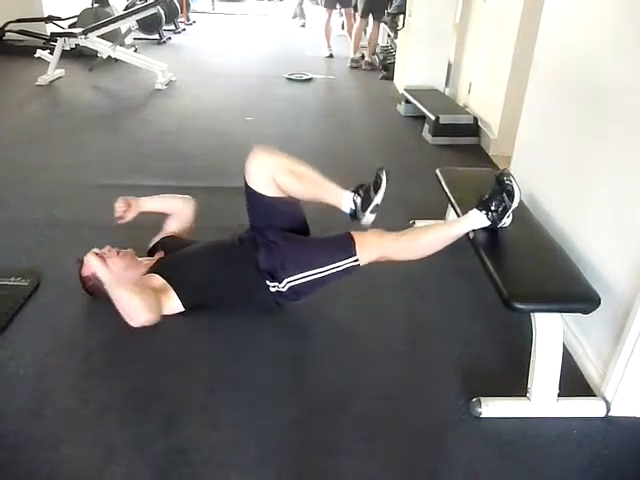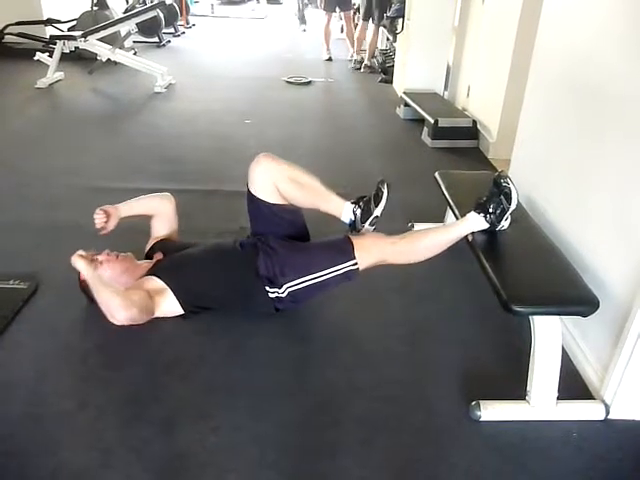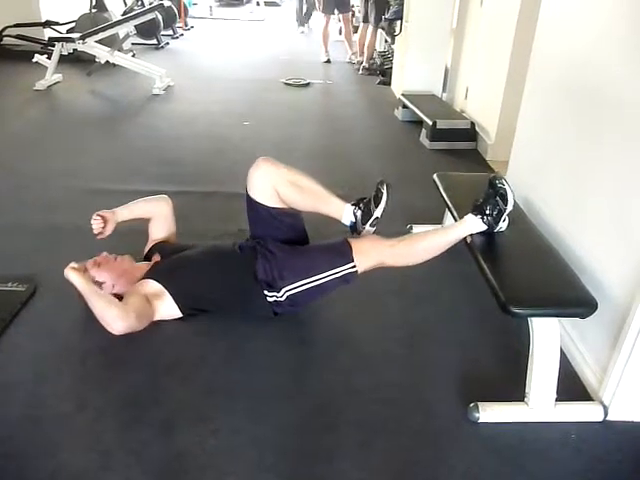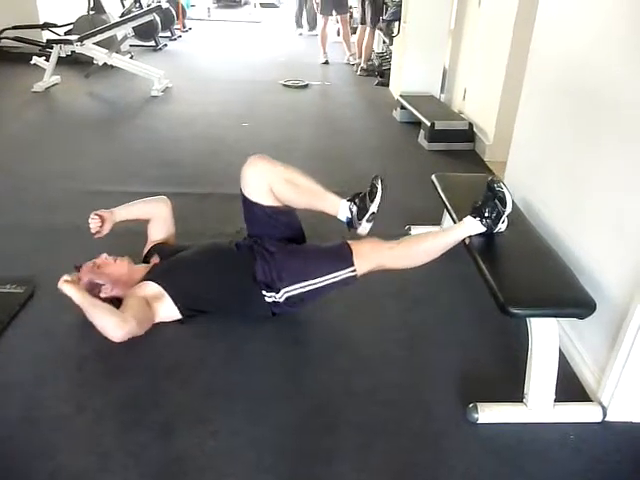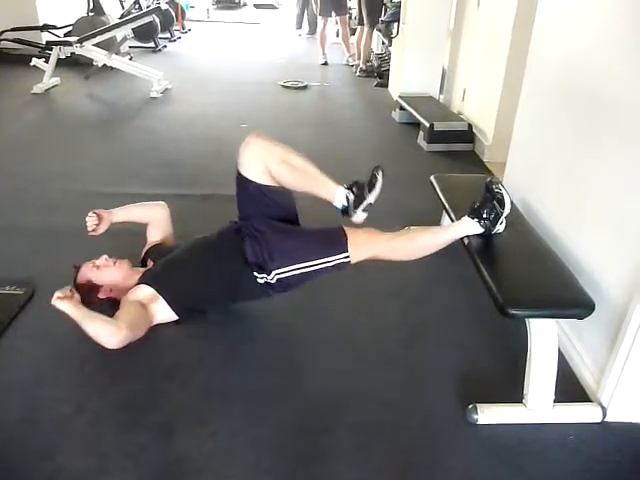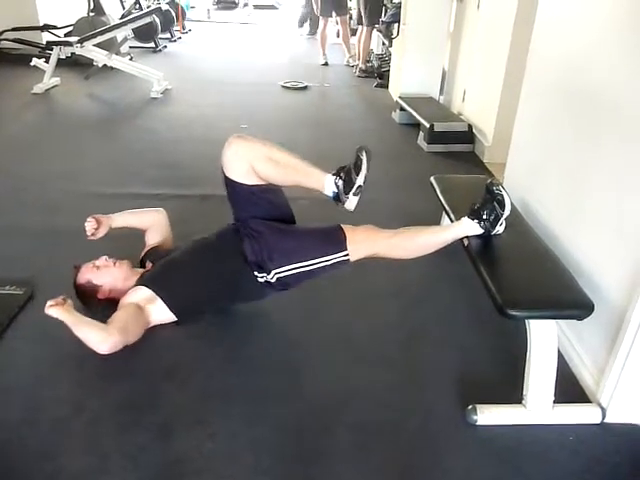
dt=0.2s
person 1, frame 1
left shoulder: (162, 246)
right shoulder: (144, 288)
left elbow: (188, 204)
right elbow: (141, 315)
left wrist: (139, 203)
right wrist: (106, 273)
left hip: (265, 243)
right hip: (275, 273)
left knee: (263, 160)
right knee: (379, 243)
left ankle: (352, 202)
right ankle: (478, 218)
person 1, frame 2
left shoulder: (159, 250)
right shoulder: (146, 293)
left elbow: (165, 201)
right elbow: (122, 313)
left wrist: (117, 211)
right wrist: (87, 269)
left hip: (265, 247)
right hip: (275, 280)
left knee: (265, 168)
right knee: (379, 248)
left ankle: (351, 213)
right ankle: (477, 221)
person 1, frame 3
left shoulder: (156, 254)
right shoulder: (145, 296)
left elbow: (162, 203)
right elbow: (120, 322)
left wrist: (114, 215)
right wrist: (81, 282)
left hip: (264, 250)
right hip: (274, 283)
left knee: (264, 172)
right knee: (378, 250)
left ankle: (352, 215)
right ankle: (475, 222)
person 1, frame 4
left shoulder: (154, 255)
right shoulder: (143, 298)
left elbow: (162, 204)
right elbow: (121, 330)
left wrist: (112, 215)
right wrist: (77, 294)
left hip: (263, 249)
right hip: (272, 282)
left knee: (257, 169)
right knee: (378, 253)
left ankle: (347, 211)
right ankle: (473, 224)
person 1, frame 5
left shoulder: (152, 254)
right shoulder: (137, 302)
left elbow: (160, 209)
right elbow: (116, 336)
left wrist: (110, 215)
right wrist: (71, 307)
left hip: (254, 235)
right hip: (264, 263)
left knee: (256, 148)
right knee: (372, 242)
left ankle: (344, 199)
right ankle: (471, 225)
person 1, frame 6
left shoulder: (151, 258)
right shoulder: (137, 303)
left elbow: (158, 215)
right elbow: (108, 341)
left wrist: (108, 220)
right wrist: (66, 314)
left hip: (252, 235)
right hip: (264, 262)
left knee: (239, 148)
right knee: (369, 238)
left ankle: (335, 186)
right ankle: (471, 225)
